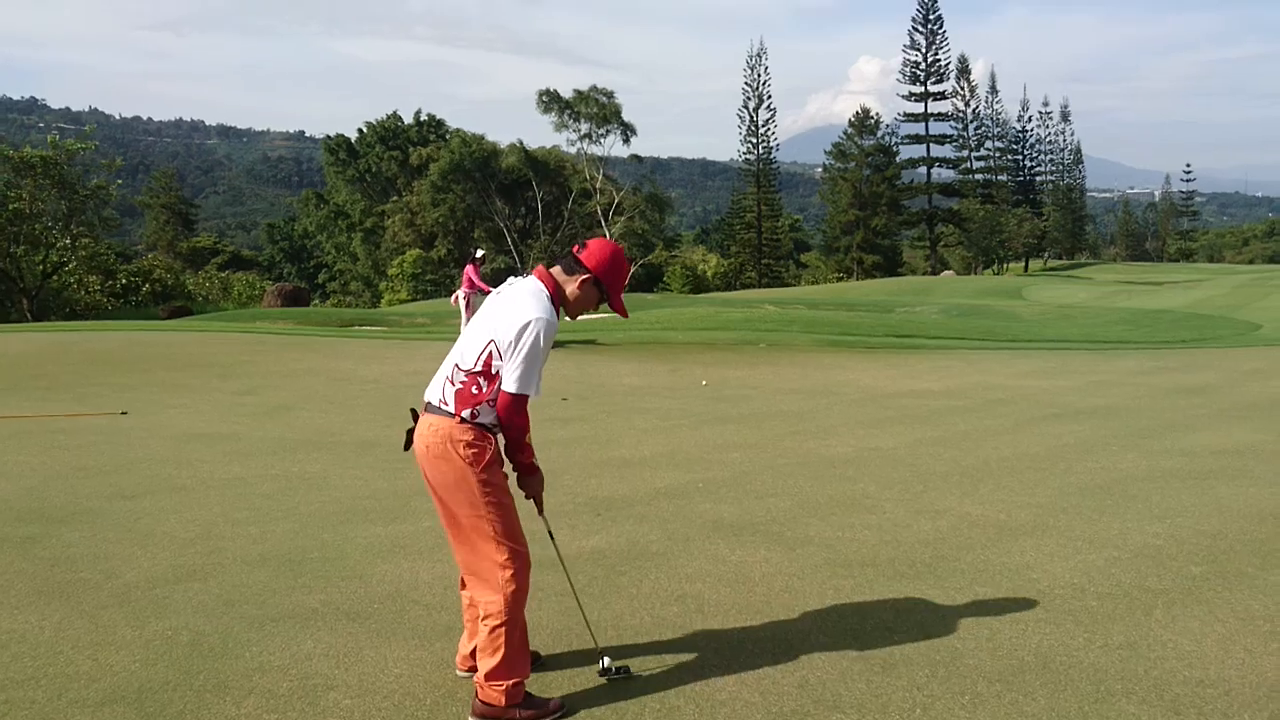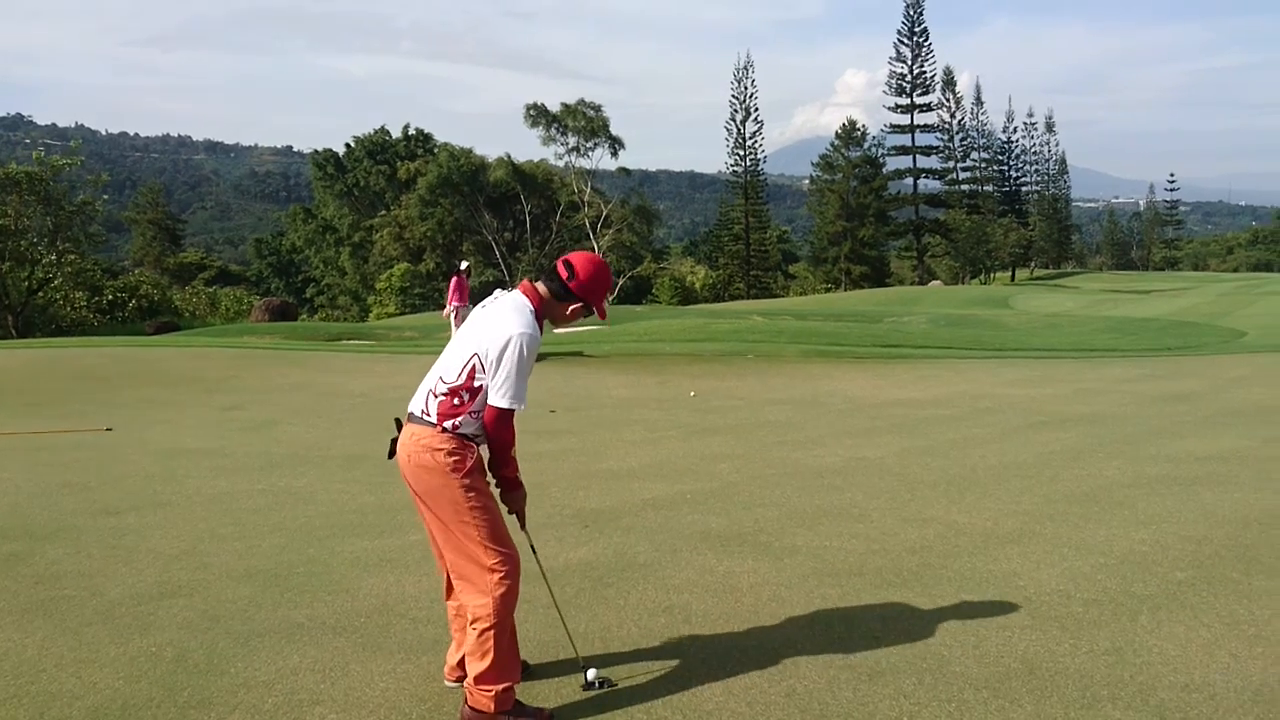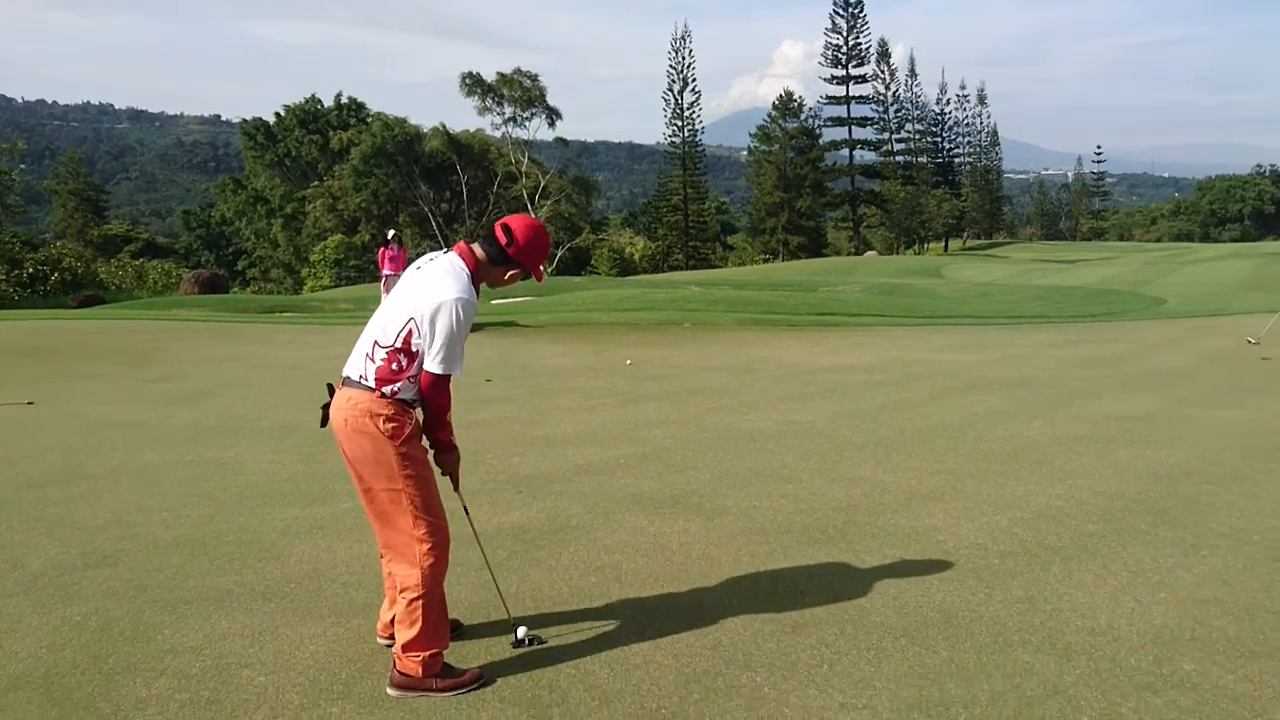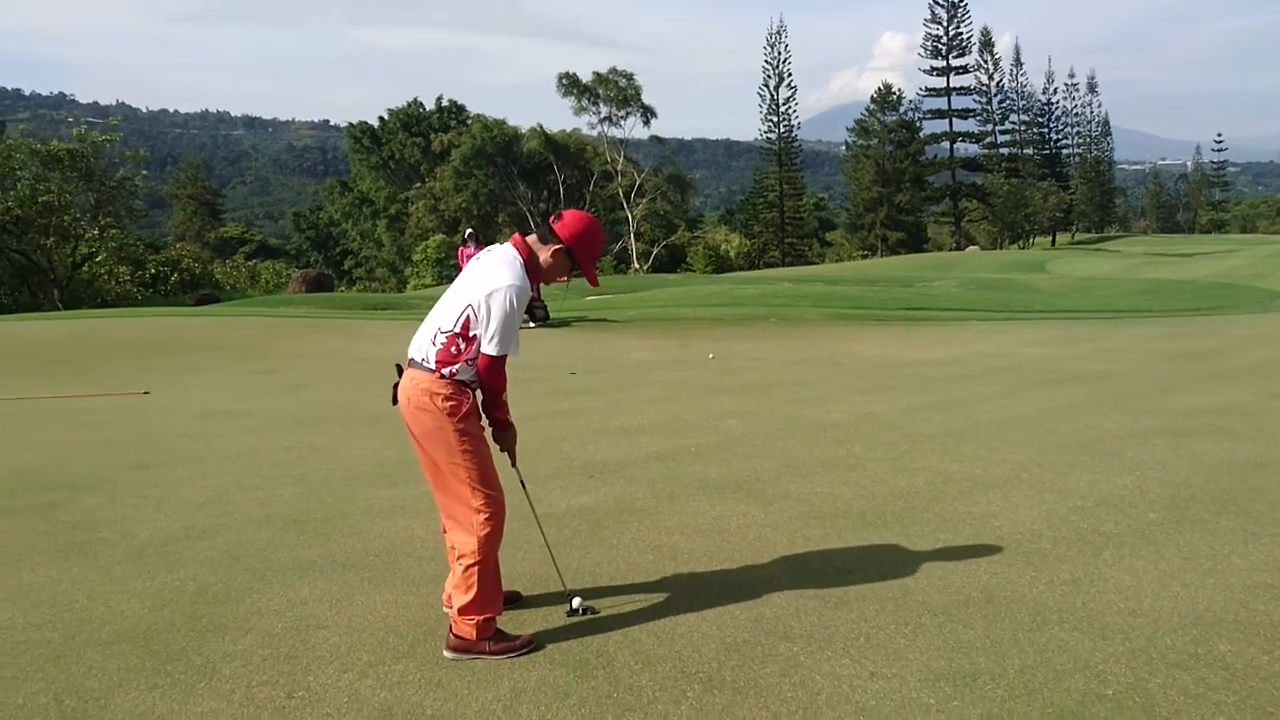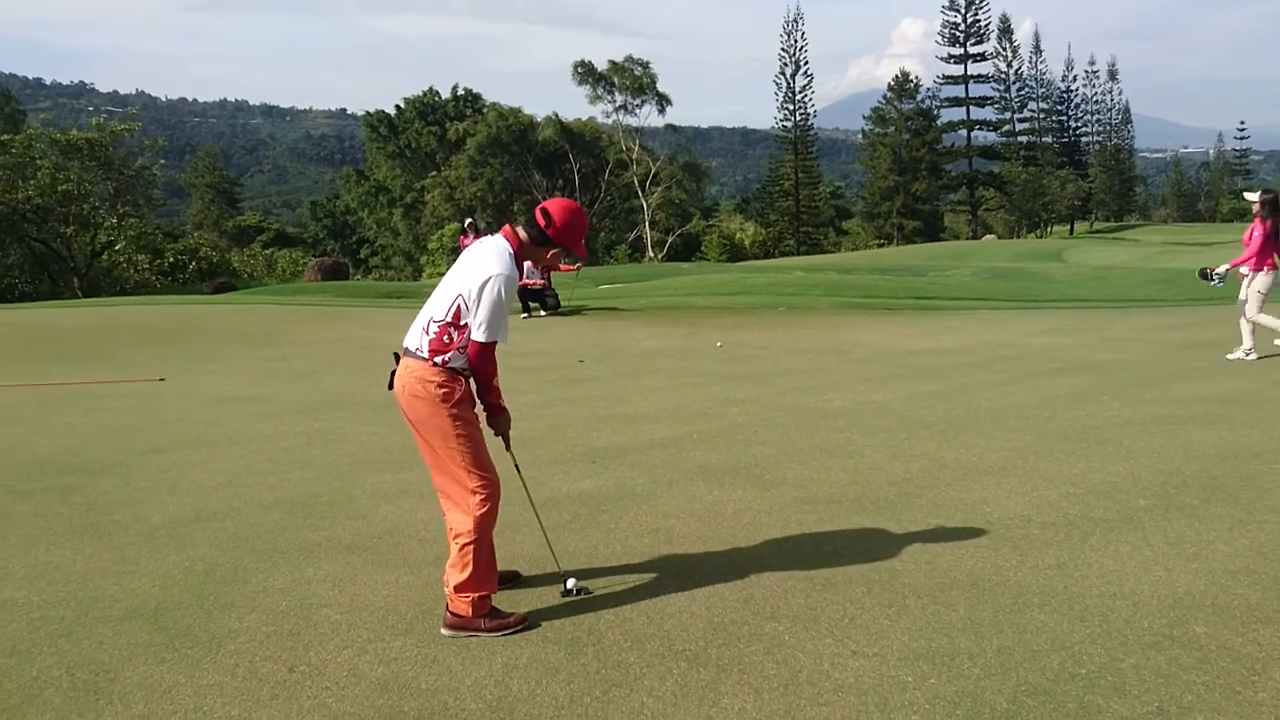
dt=0.5s
person 1, frame 1
left shoulder: (518, 287)
right shoulder: (539, 316)
right elbow: (511, 405)
left wrist: (519, 461)
right wrist: (527, 467)
left hip: (439, 426)
right hip: (460, 439)
left knee: (482, 552)
right knee: (504, 562)
left ankle: (478, 650)
person 1, frame 2
left shoulder: (504, 300)
right shoulder: (522, 331)
right elbow: (497, 419)
left wrist: (502, 477)
right wrist: (510, 482)
left hip: (423, 438)
right hip: (443, 450)
left knee: (467, 560)
right knee: (495, 568)
left ankle: (466, 660)
person 1, frame 3
left shoulder: (436, 260)
right shoulder: (458, 297)
right elbow: (433, 384)
left wrist: (437, 440)
right wrist: (445, 445)
left hip: (354, 400)
right hip: (379, 414)
left knee: (400, 528)
right knee: (423, 537)
left ankle: (398, 619)
right ankle: (416, 666)
person 1, frame 4
left shoulder: (496, 253)
right shoulder: (512, 284)
right elbow: (490, 366)
left wrist: (494, 419)
right wrist: (502, 424)
left hip: (422, 381)
right hip: (439, 394)
left knee: (463, 501)
right knee: (481, 508)
left ankle: (462, 590)
right ankle: (470, 629)
person 1, frame 5
left shoulder: (490, 245)
right shoulder: (501, 273)
right elbow: (481, 352)
left wrist: (489, 403)
right wrist: (495, 407)
left hip: (422, 371)
right hip: (435, 381)
left knee: (461, 484)
right knee: (478, 490)
left ankle: (467, 570)
right ankle: (466, 608)
